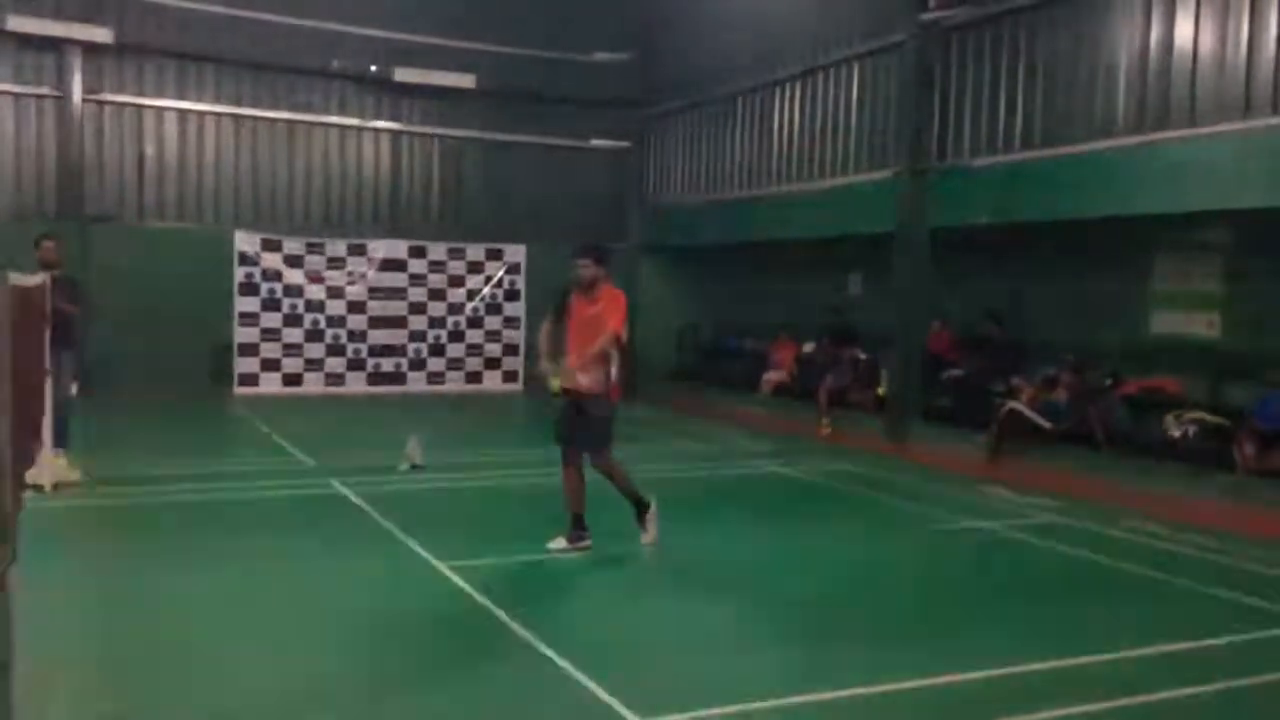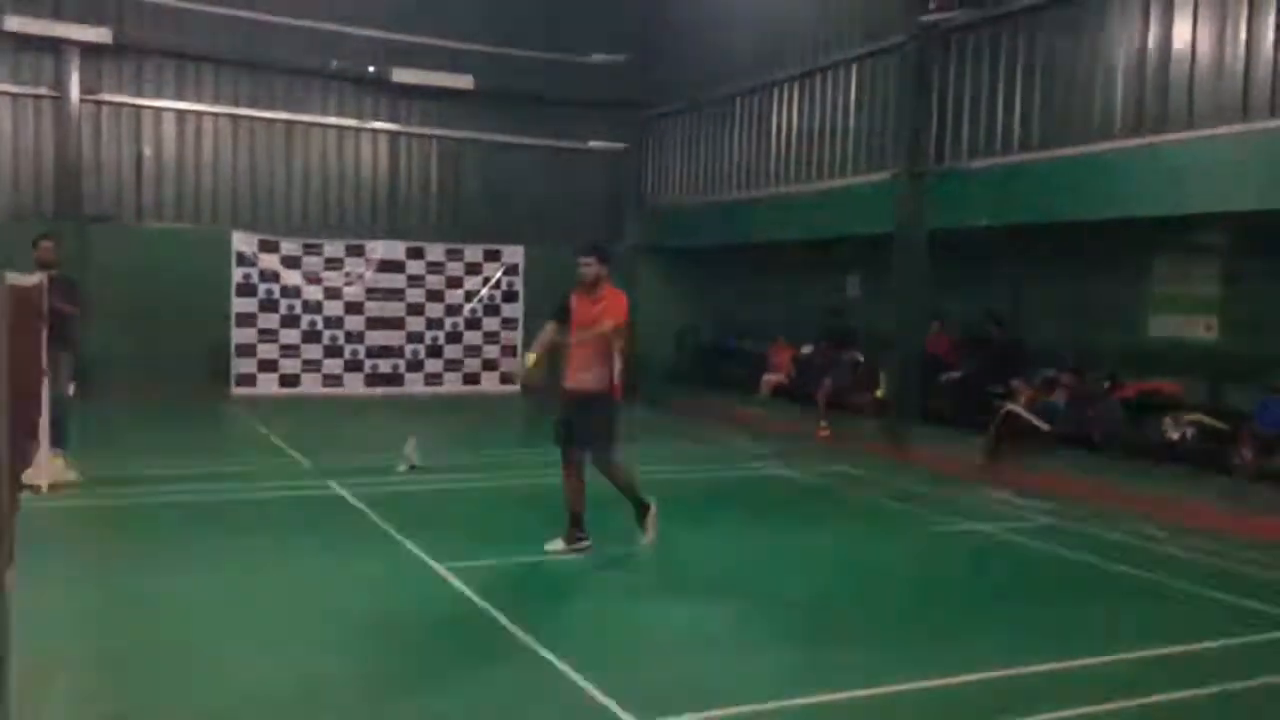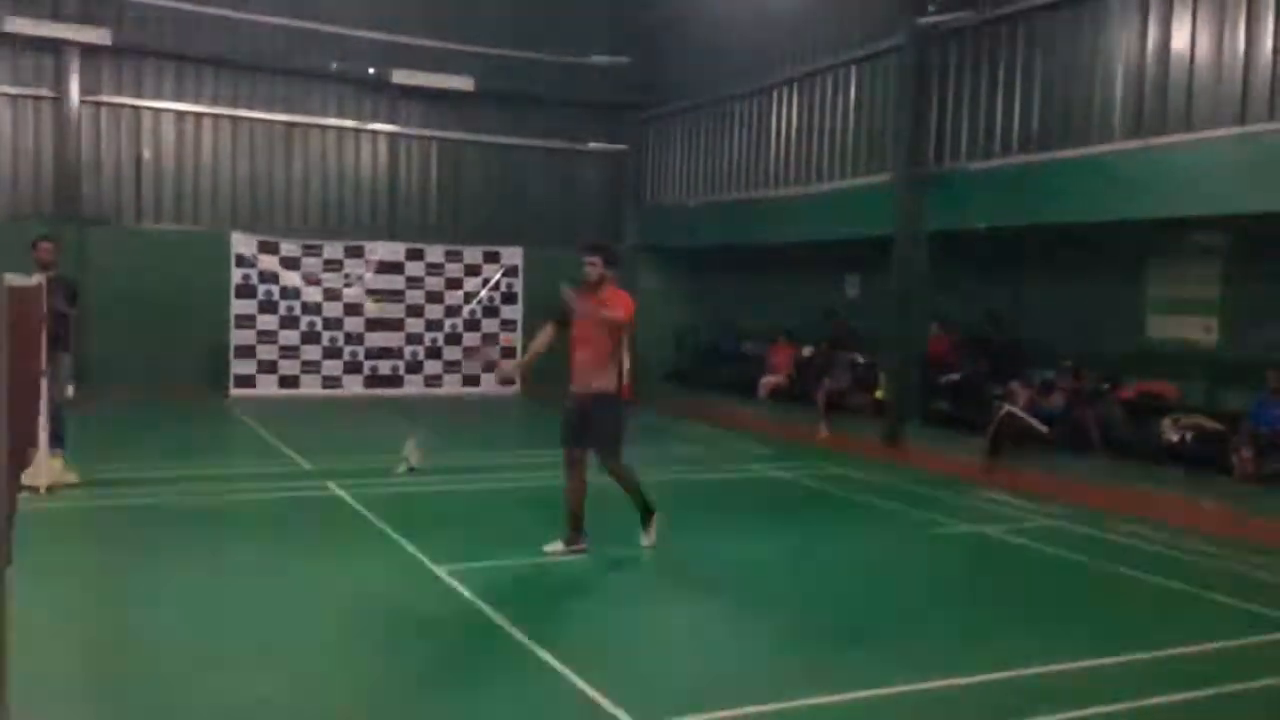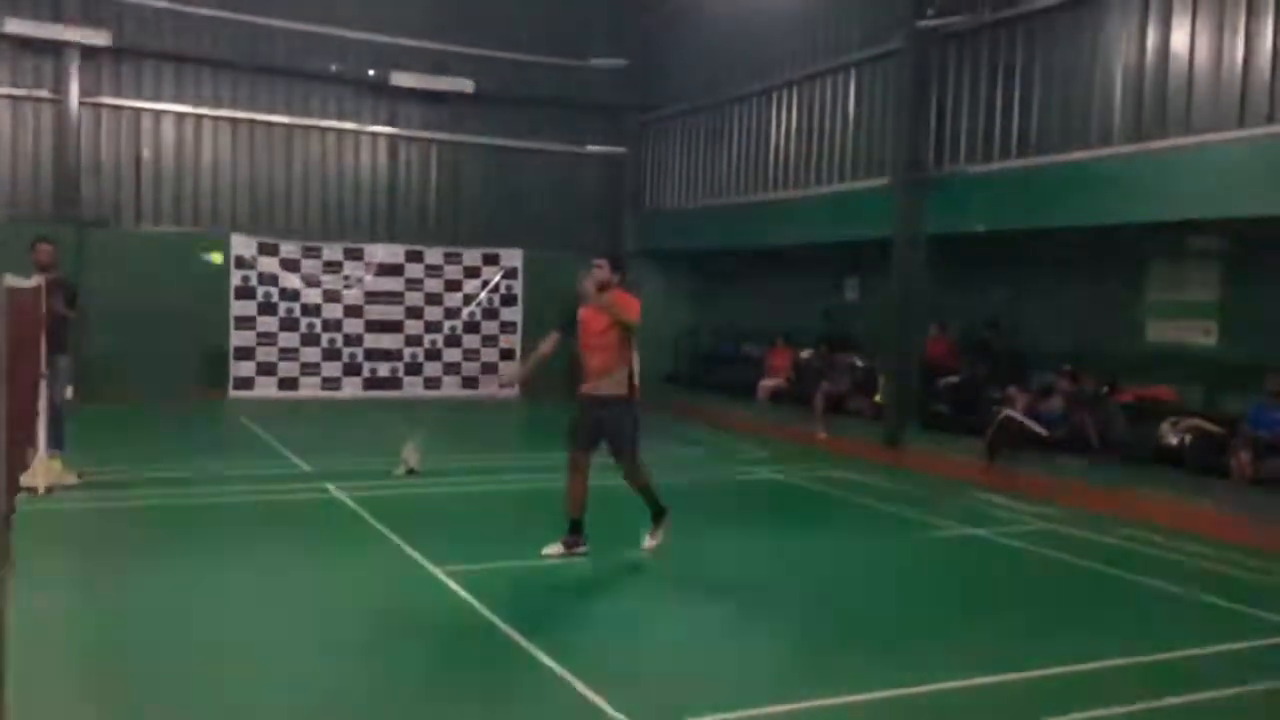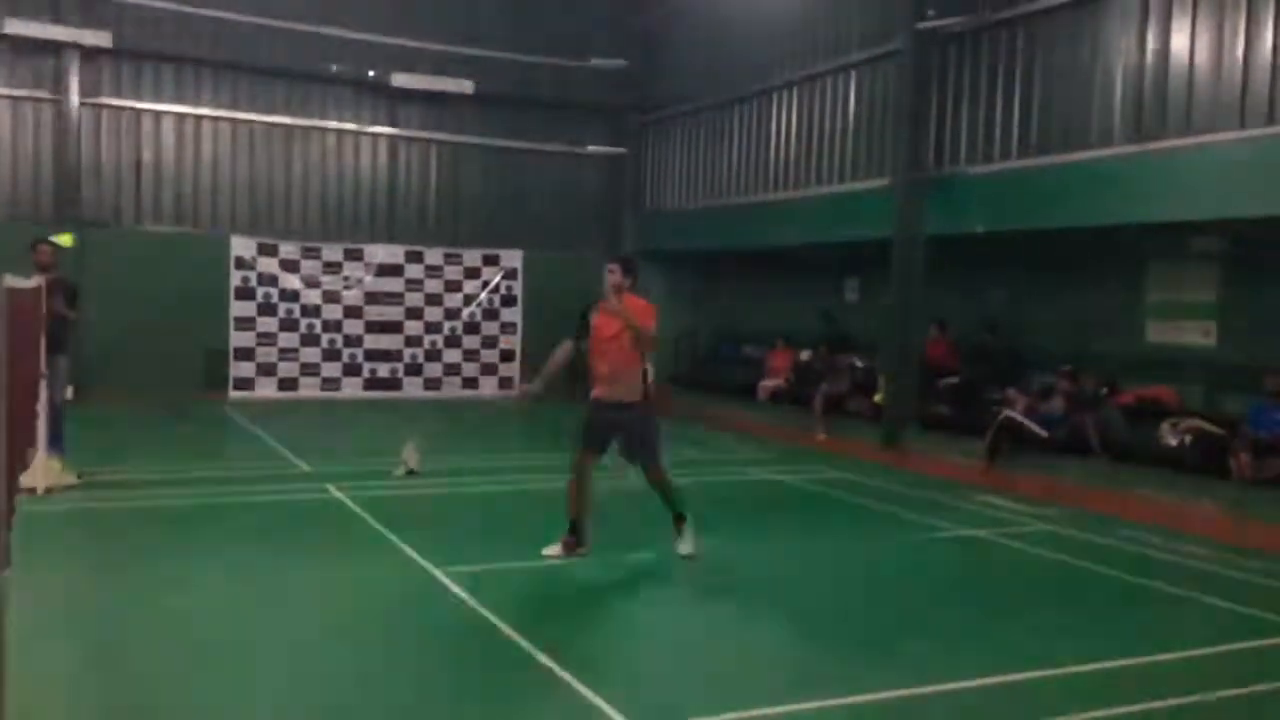
dt=0.1s
person 1, frame 1
left shoulder: (614, 299)
right shoulder: (573, 297)
left elbow: (606, 340)
right elbow: (550, 325)
left wrist: (572, 363)
right wrist: (546, 358)
left hip: (598, 391)
right hip: (570, 389)
left knee: (600, 459)
right knee: (570, 459)
left ankle: (643, 507)
right ankle: (579, 531)
person 1, frame 2
left shoulder: (616, 299)
right shoulder: (573, 298)
left elbow: (607, 331)
right elbow: (552, 329)
left wrist: (573, 339)
right wrist: (533, 356)
left hip: (600, 391)
right hip: (572, 389)
left knee: (602, 459)
right knee: (570, 459)
left ankle: (643, 508)
right ankle: (577, 532)
person 1, frame 3
left shoulder: (621, 300)
right shoulder: (575, 301)
left elbow: (617, 322)
right elbow: (549, 333)
left wrist: (586, 305)
right wrist: (520, 364)
left hip: (608, 393)
right hip: (579, 392)
left knee: (610, 462)
right knee: (573, 460)
left ankle: (647, 512)
right ankle: (575, 534)
person 1, frame 4
left shoulder: (628, 304)
right shoulder: (581, 307)
left elbow: (631, 324)
right elbow: (554, 340)
left wrist: (598, 300)
right wrist: (522, 371)
left hip: (619, 396)
right hip: (589, 395)
left knee: (629, 464)
right knee: (577, 463)
left ankle: (658, 514)
right ankle: (575, 536)
person 1, frame 5
left shoulder: (641, 308)
right shoulder: (593, 311)
left elbow: (649, 336)
right elbow: (567, 347)
left wrist: (619, 311)
right wrist: (539, 381)
left hip: (634, 401)
right hip: (600, 399)
left knee: (651, 468)
right knee: (581, 466)
left ankle: (681, 522)
right ankle: (575, 538)
person 2, frame 1
left shoulder: (69, 283)
left elbow: (80, 312)
left wrist: (64, 307)
left hip: (63, 346)
left knee: (62, 398)
left ankle: (60, 448)
person 2, frame 2
left shoulder: (67, 283)
left elbow: (78, 312)
left wrist: (62, 306)
left hip: (61, 346)
left knee: (59, 398)
left ankle: (58, 448)
person 2, frame 3
left shoulder: (66, 284)
left elbow: (76, 313)
left wrist: (62, 308)
left hip: (59, 348)
left knee: (57, 400)
left ankle: (56, 449)
person 2, frame 4
left shoulder: (65, 286)
left elbow: (75, 315)
left wrist: (61, 310)
left hip: (58, 350)
left knee: (56, 401)
left ankle: (55, 450)
person 2, frame 5
left shoulder: (65, 287)
left elbow: (75, 316)
left wrist: (62, 311)
left hip: (57, 351)
left knee: (56, 402)
left ankle: (55, 452)
